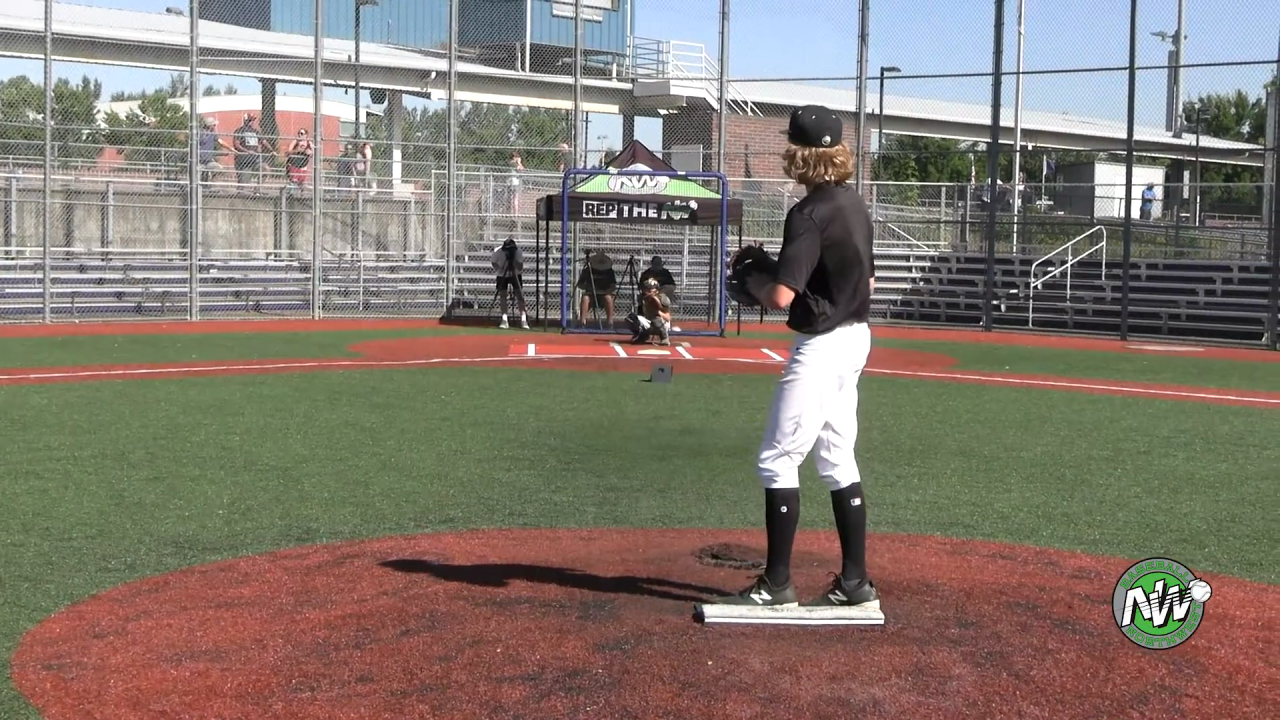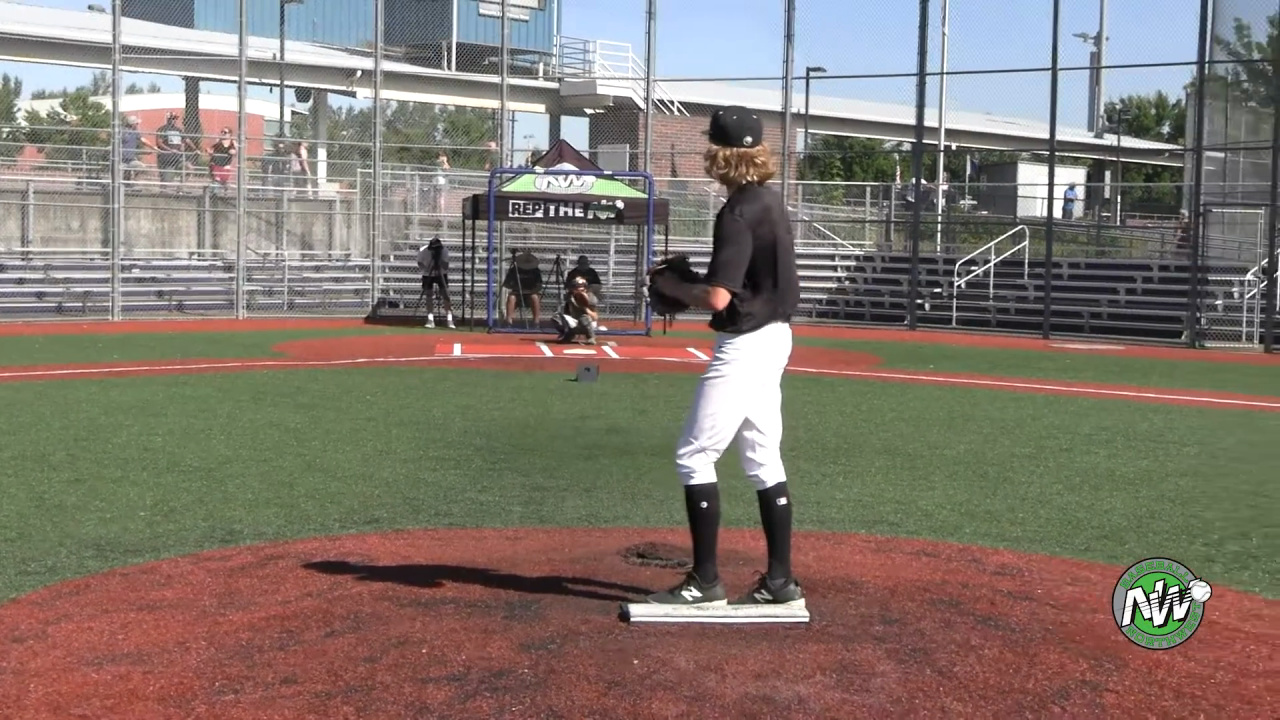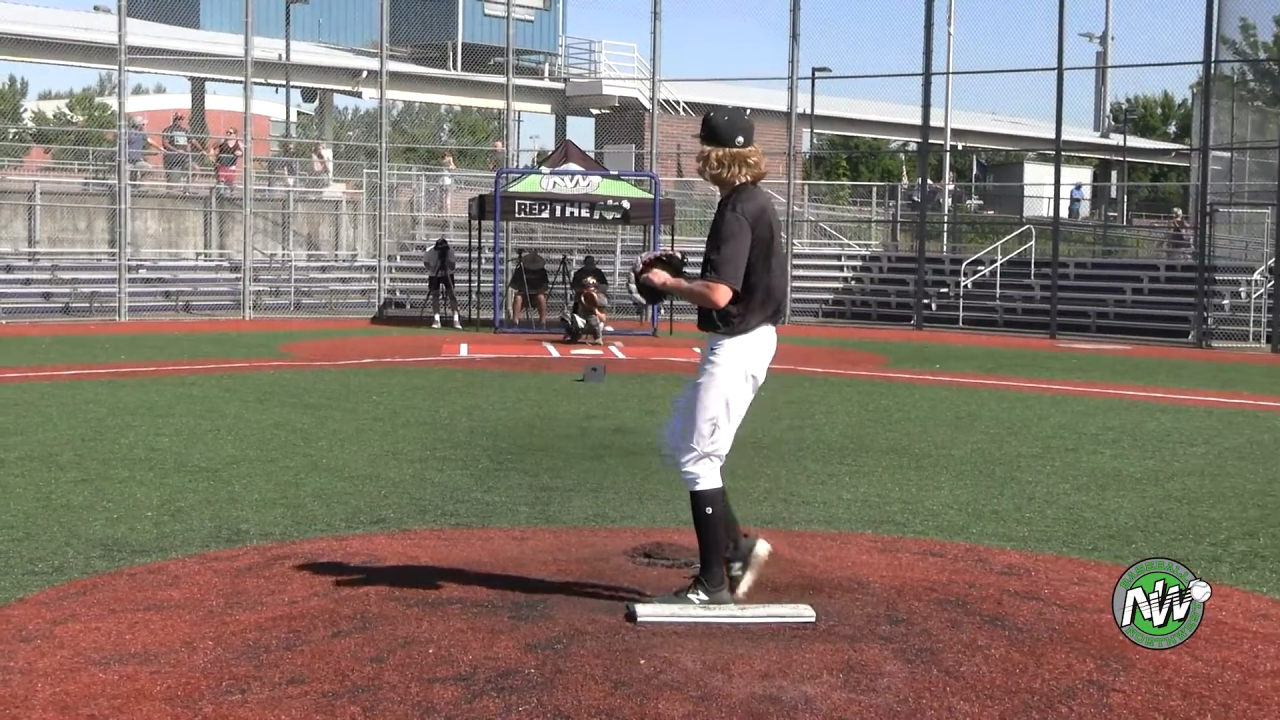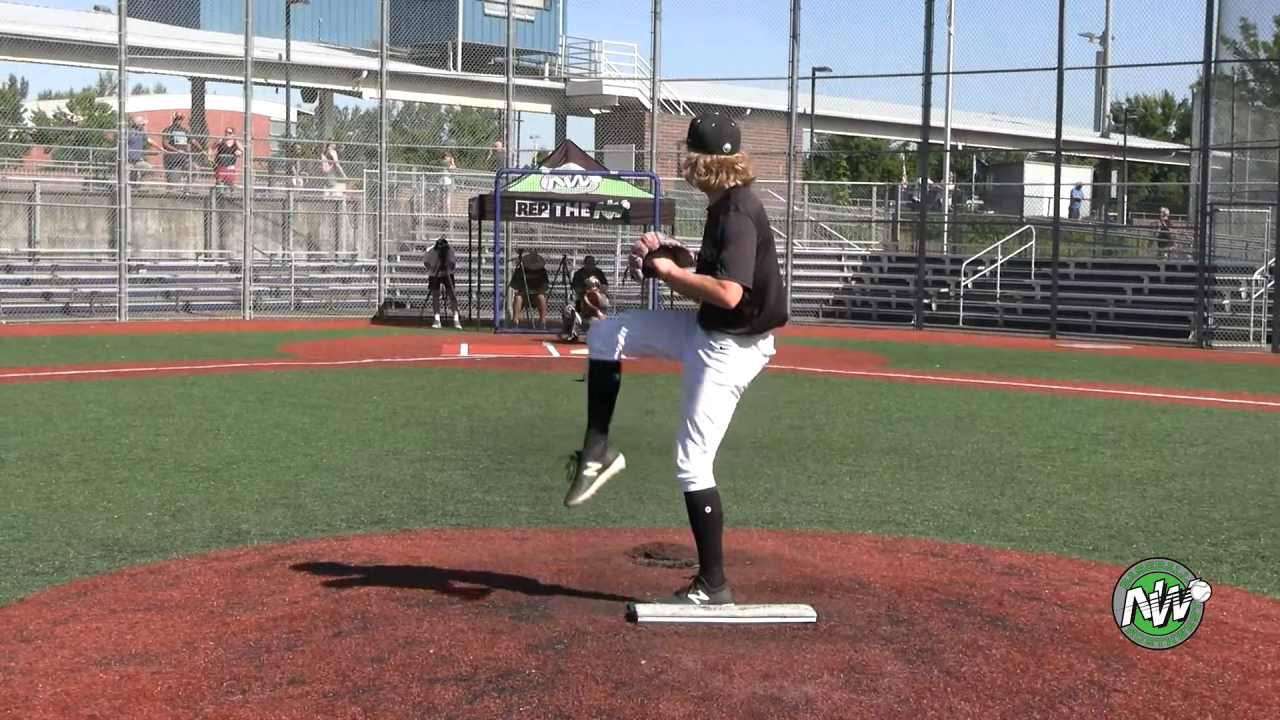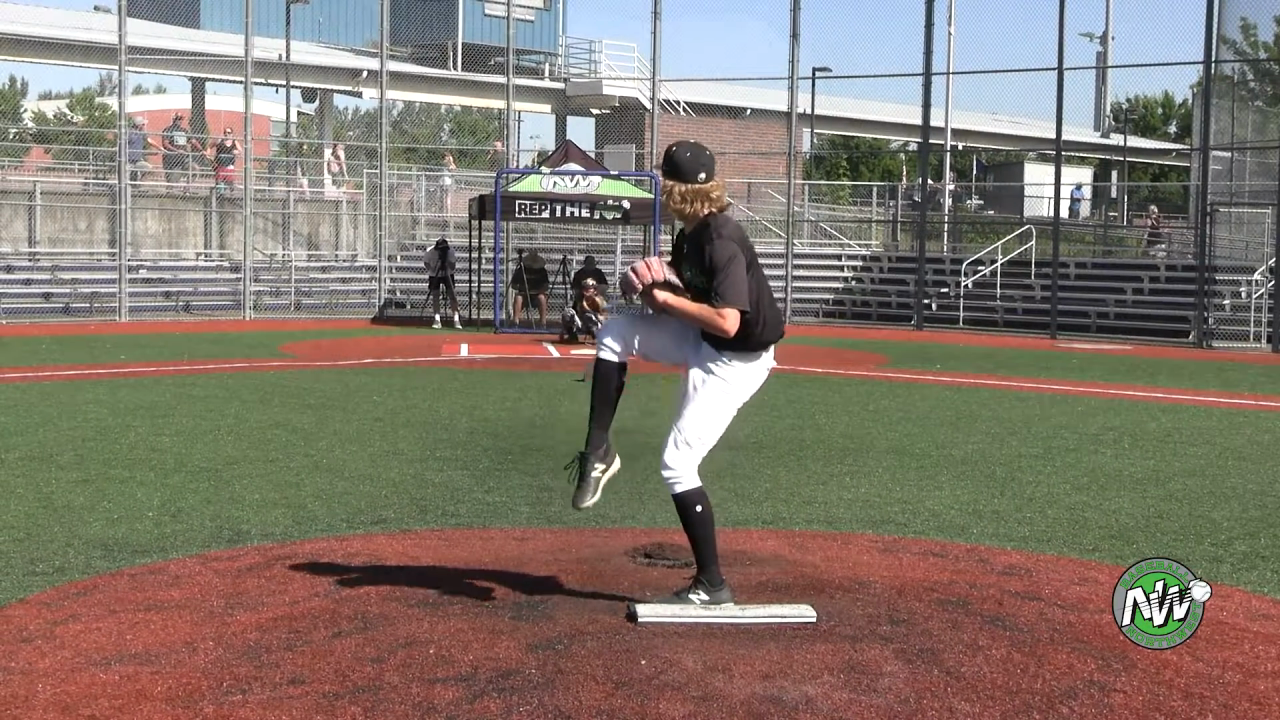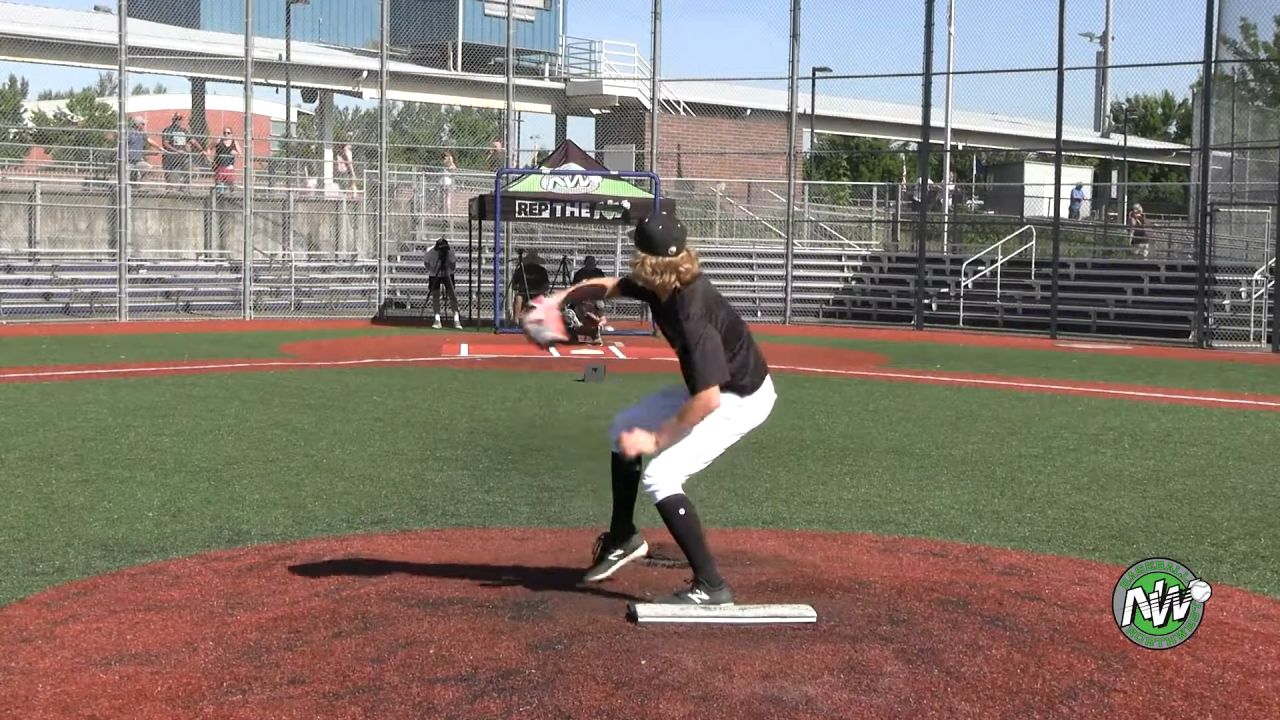
dt=0.3s
person 1, frame 1
left shoulder: (809, 213)
right shoulder: (855, 204)
left elbow: (782, 296)
left wrist: (753, 280)
left hip: (821, 345)
right hip: (853, 337)
left knee: (778, 460)
right knee: (838, 460)
left ankle: (777, 584)
right ankle: (855, 582)
person 1, frame 2
left shoulder: (739, 212)
right shoulder: (770, 202)
left elbow: (717, 297)
left wrist: (672, 286)
right wrist: (690, 282)
left hip: (744, 346)
right hip: (772, 338)
left knee: (694, 457)
right knee: (764, 461)
left ankle: (705, 581)
right ankle: (781, 580)
person 1, frame 3
left shoulder: (738, 209)
right shoulder: (753, 201)
left elbow: (718, 293)
left wrist: (664, 281)
right wrist: (679, 276)
left hip: (735, 345)
right hip: (736, 340)
left knee: (697, 461)
right knee: (677, 438)
left ankle: (713, 584)
right ankle: (738, 546)
person 1, frame 4
left shoulder: (739, 212)
right shoulder: (726, 205)
left elbow: (729, 293)
left wrist: (671, 271)
right wrist: (671, 268)
left hip: (732, 347)
right hip: (708, 332)
left knee: (693, 464)
right knee: (606, 333)
left ankle: (712, 585)
right ankle: (599, 450)
person 1, frame 5
left shoulder: (720, 242)
right shoulder: (688, 232)
left elbow: (726, 323)
right elbow: (663, 290)
left wrist: (664, 297)
left hip: (737, 363)
right hip: (710, 346)
left knee: (677, 466)
right knee: (614, 334)
left ankle: (711, 584)
right ankle: (598, 453)
person 1, frame 6
left shoulder: (694, 313)
right shoulder: (656, 286)
left elbow: (707, 397)
right elbow: (610, 286)
left wrist: (656, 440)
right wrist: (560, 297)
left hip: (739, 400)
right hip: (712, 387)
left knee: (660, 478)
right knee: (625, 426)
left ankle: (711, 586)
right ankle: (622, 538)
